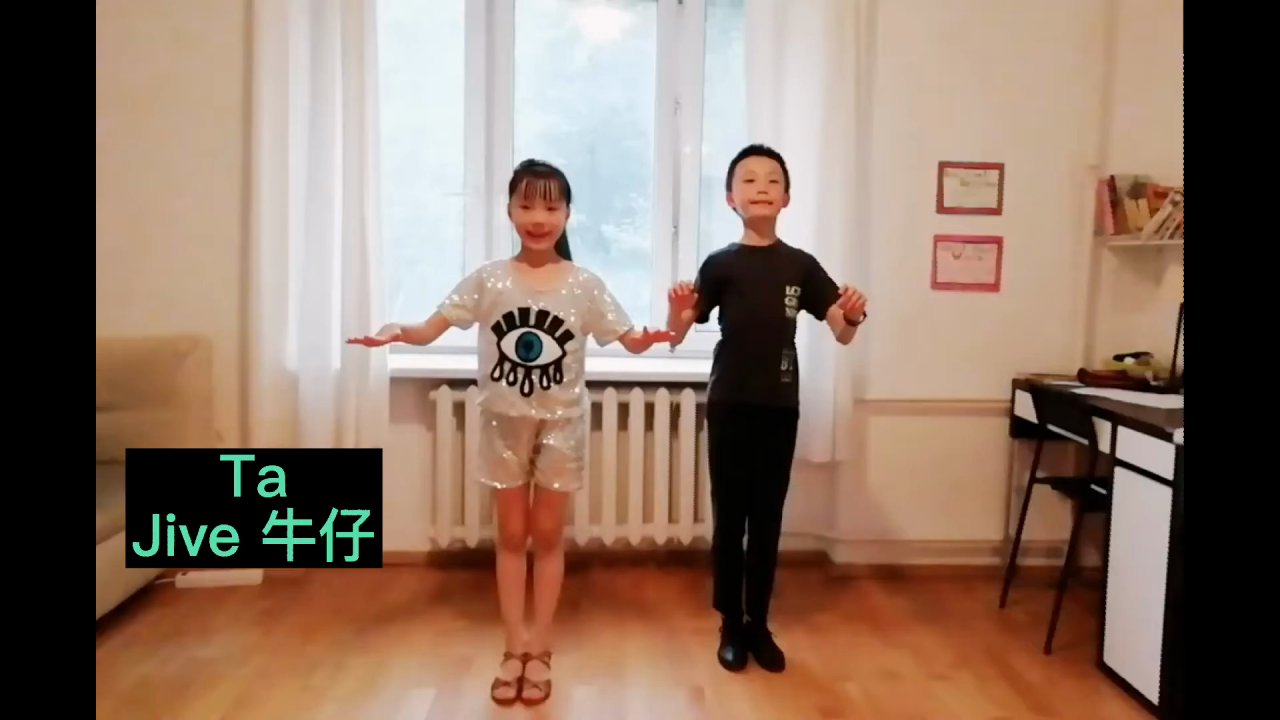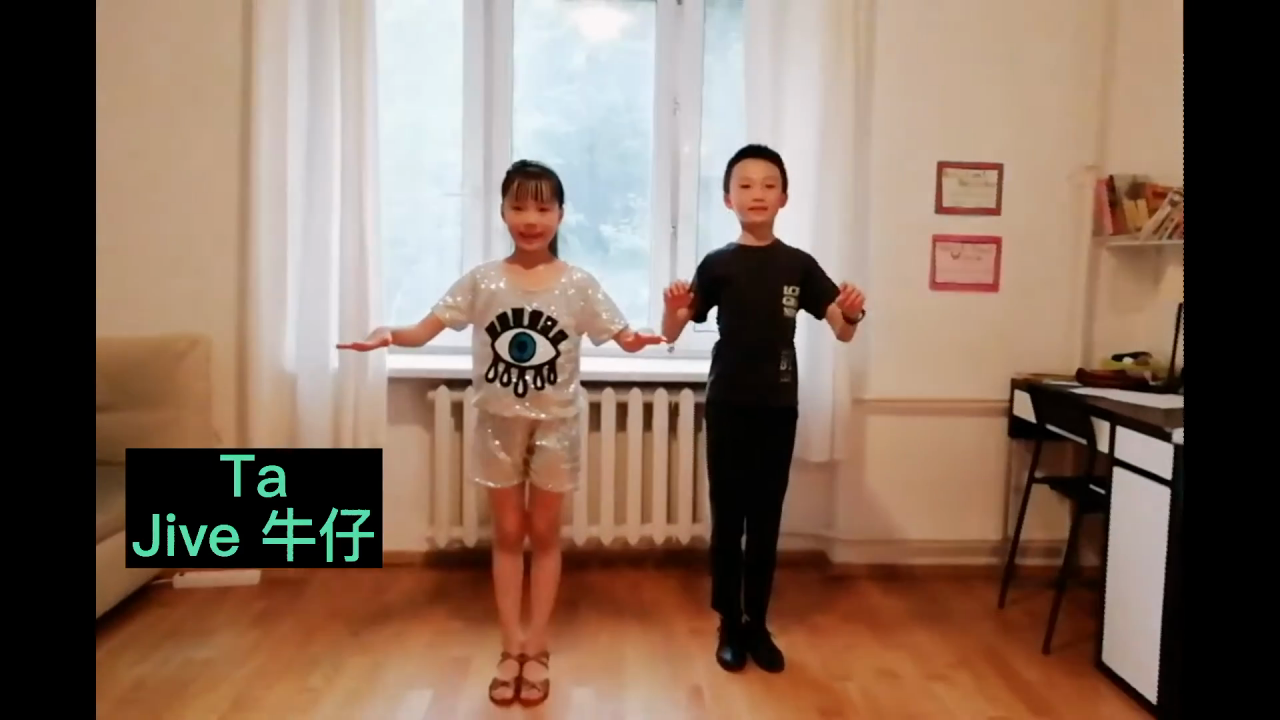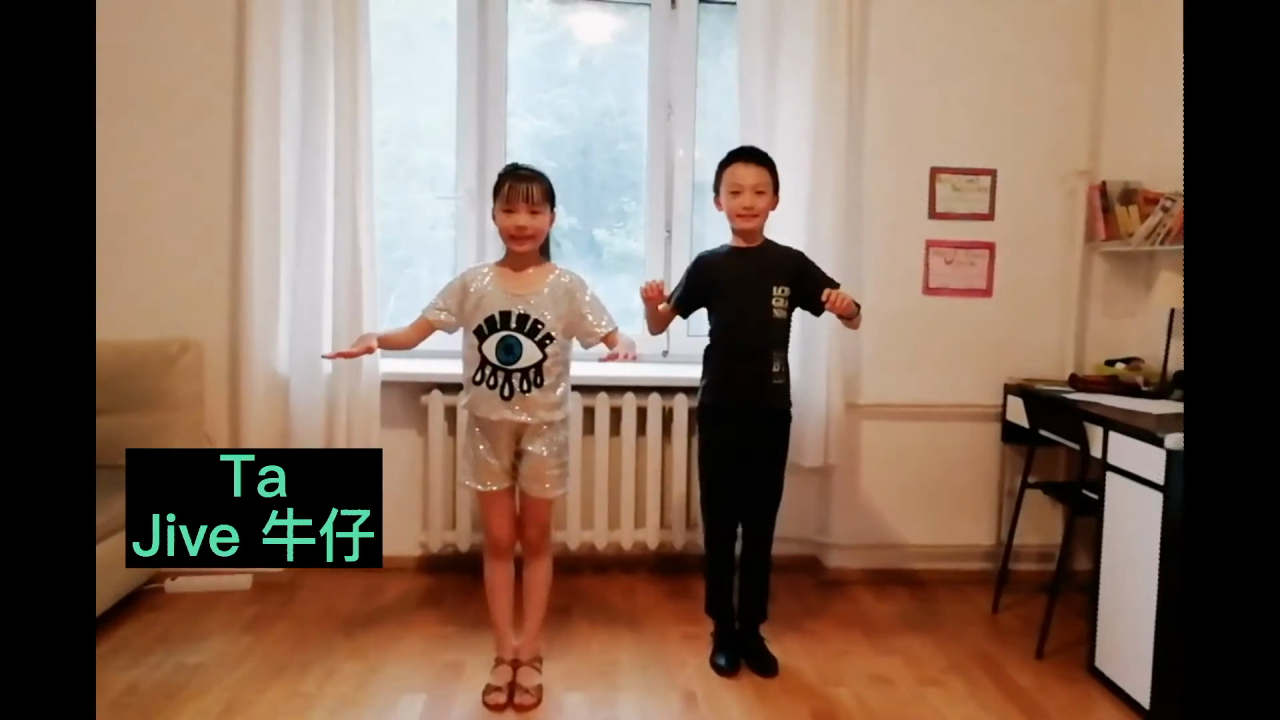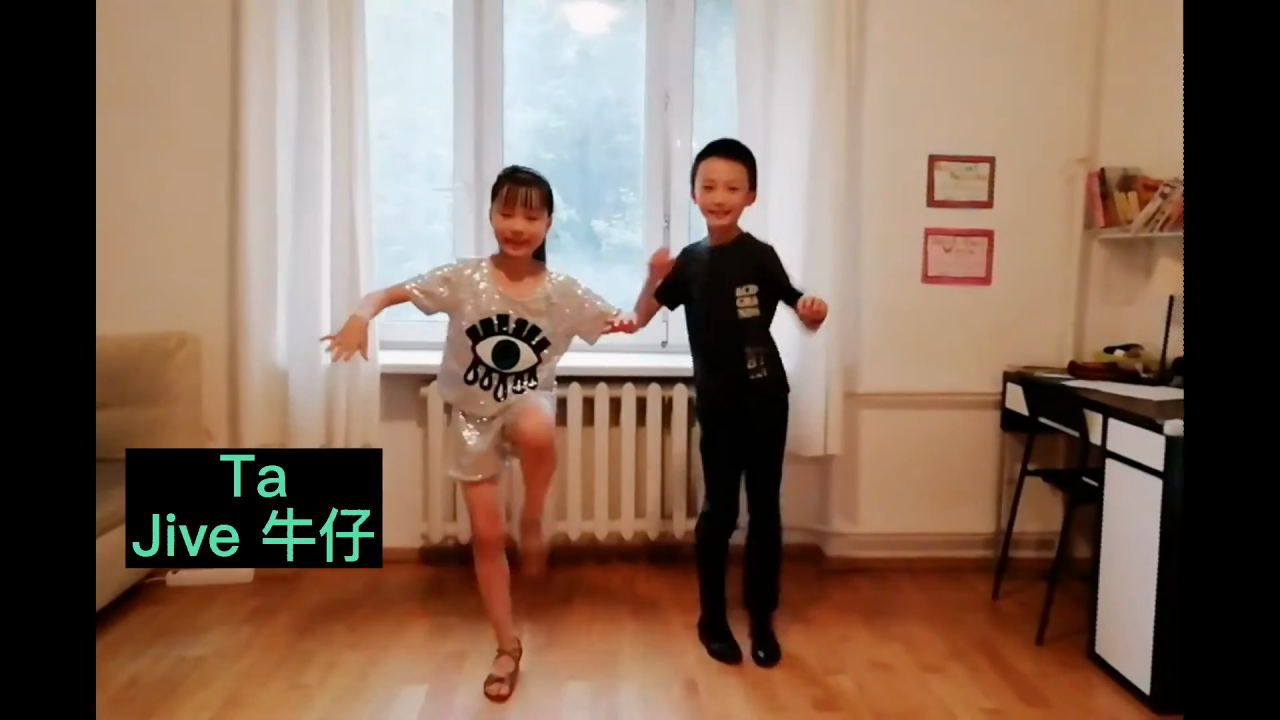
dt=0.4s
person 1, frame 1
left shoulder: (584, 285)
right shoulder: (488, 280)
left elbow: (630, 340)
right elbow: (430, 329)
left wrist: (650, 337)
right wrist: (397, 330)
left hip: (560, 423)
right hip: (504, 422)
left knee: (547, 534)
right knee: (511, 535)
left ankle: (539, 650)
right ankle: (514, 649)
person 1, frame 2
left shoulder: (579, 284)
right shoulder: (481, 281)
left elbow: (623, 337)
right elbow: (424, 331)
left wrist: (640, 340)
right wrist: (388, 334)
left hip: (555, 423)
right hip: (499, 423)
left knee: (545, 534)
right knee: (508, 535)
left ankle: (537, 649)
right ankle: (511, 648)
person 1, frame 3
left shoulder: (567, 287)
right shoulder: (472, 283)
left elbow: (613, 336)
right elbow: (416, 332)
left wrist: (622, 347)
right wrist: (376, 340)
left hip: (543, 427)
right hip: (488, 427)
left knee: (535, 541)
right knee: (498, 542)
left ankle: (530, 654)
right ankle: (504, 654)
person 1, frame 4
left shoulder: (562, 291)
right shoulder: (462, 277)
left elbow: (617, 319)
right elbow: (388, 293)
left wrist: (628, 323)
right wrist: (361, 318)
left hip: (525, 402)
right hip: (472, 416)
left knee: (540, 434)
right knee: (486, 533)
left ankle: (532, 524)
right ankle: (507, 645)
person 2, frame 1
left shoulder: (800, 265)
right shoulder: (720, 264)
left elbow: (842, 333)
right elbow: (677, 336)
left wrist: (854, 314)
right wrist: (677, 310)
left hip: (780, 407)
right hip: (729, 406)
left knee: (767, 519)
right knee: (730, 517)
left ankle: (758, 624)
right ankle: (731, 626)
person 2, frame 2
left shoulder: (799, 265)
right shoulder: (718, 264)
left elbow: (843, 330)
right elbow: (672, 334)
left wrist: (852, 311)
right wrist: (673, 310)
left hip: (778, 407)
right hip: (728, 405)
left knee: (766, 519)
right knee: (728, 518)
left ankle: (757, 624)
right ankle: (730, 626)
person 2, frame 3
left shoulder: (790, 263)
right shoulder: (708, 265)
left elbow: (846, 312)
right elbow: (659, 326)
left wrist: (846, 306)
right wrist: (652, 304)
left hip: (770, 411)
right hip: (719, 410)
left knee: (760, 524)
right knee: (720, 523)
left ankle: (751, 630)
right ankle: (723, 632)
person 2, frame 4
left shoulder: (761, 257)
right shoulder: (686, 257)
left elbow: (796, 314)
right elbow: (640, 320)
left wrist: (814, 313)
right wrist: (655, 282)
left hip: (765, 397)
right hip: (716, 401)
left knee: (764, 508)
right knee: (719, 509)
left ankle: (762, 619)
right ankle: (712, 620)
